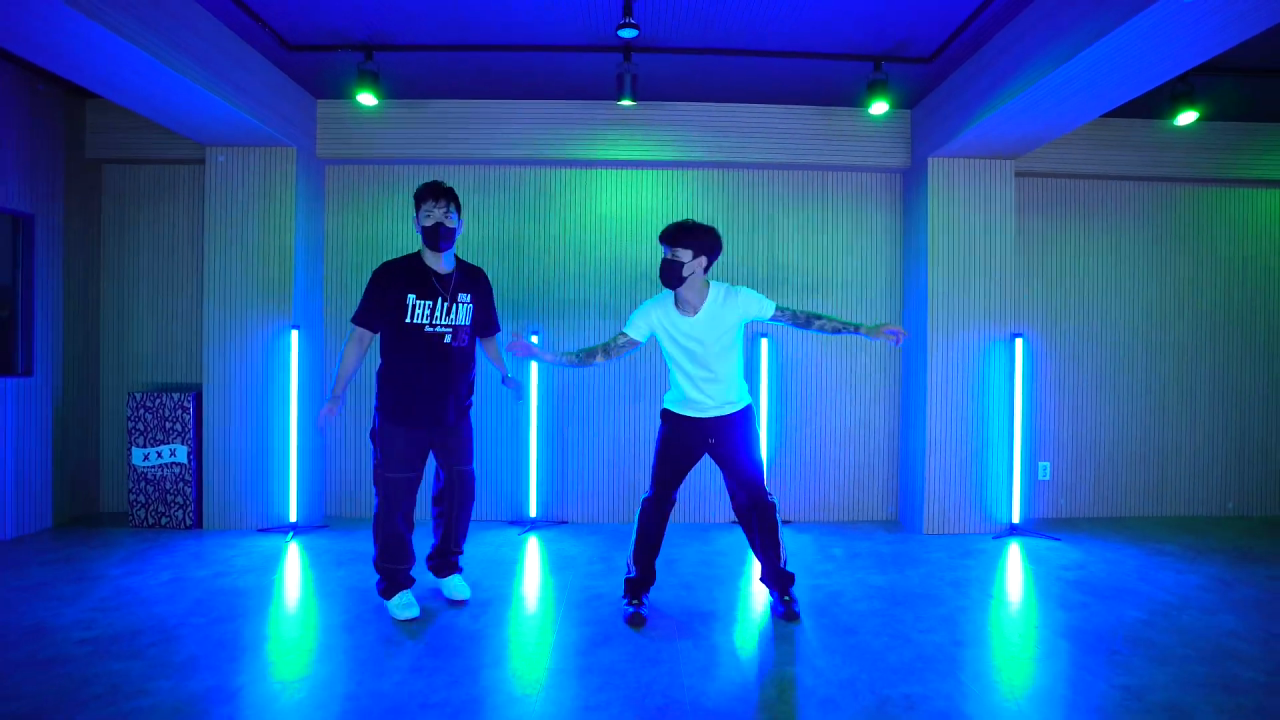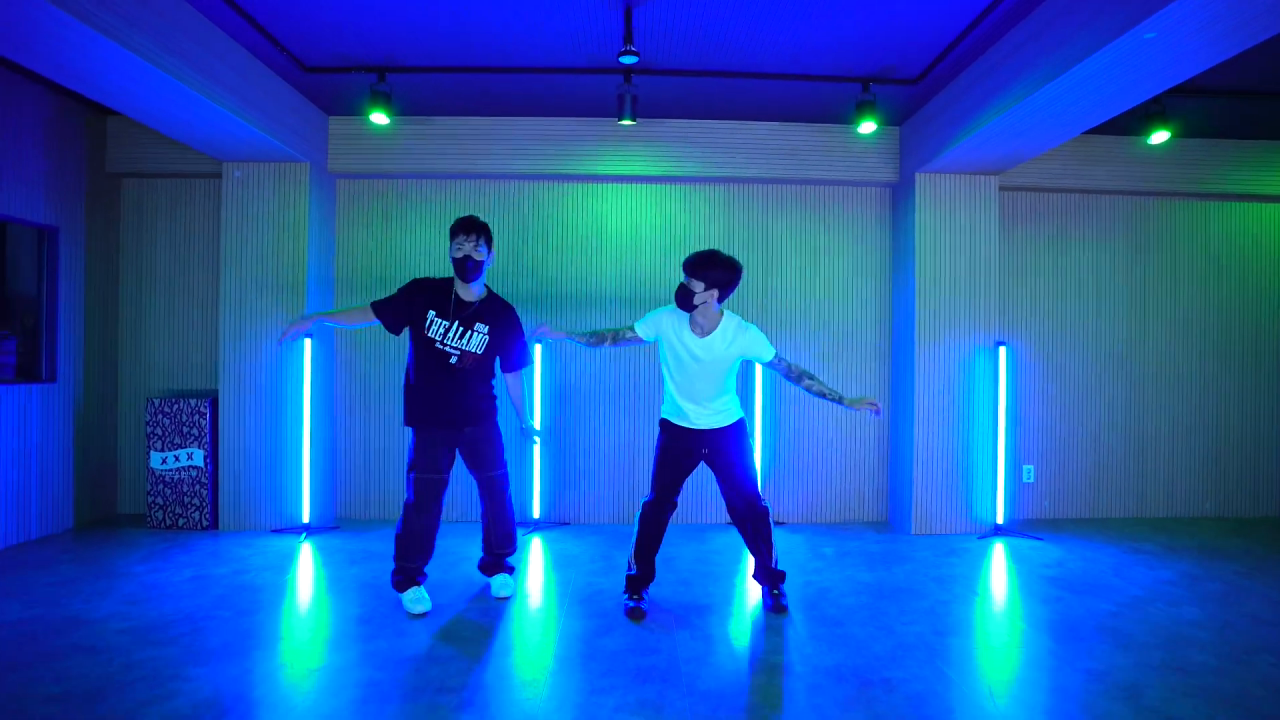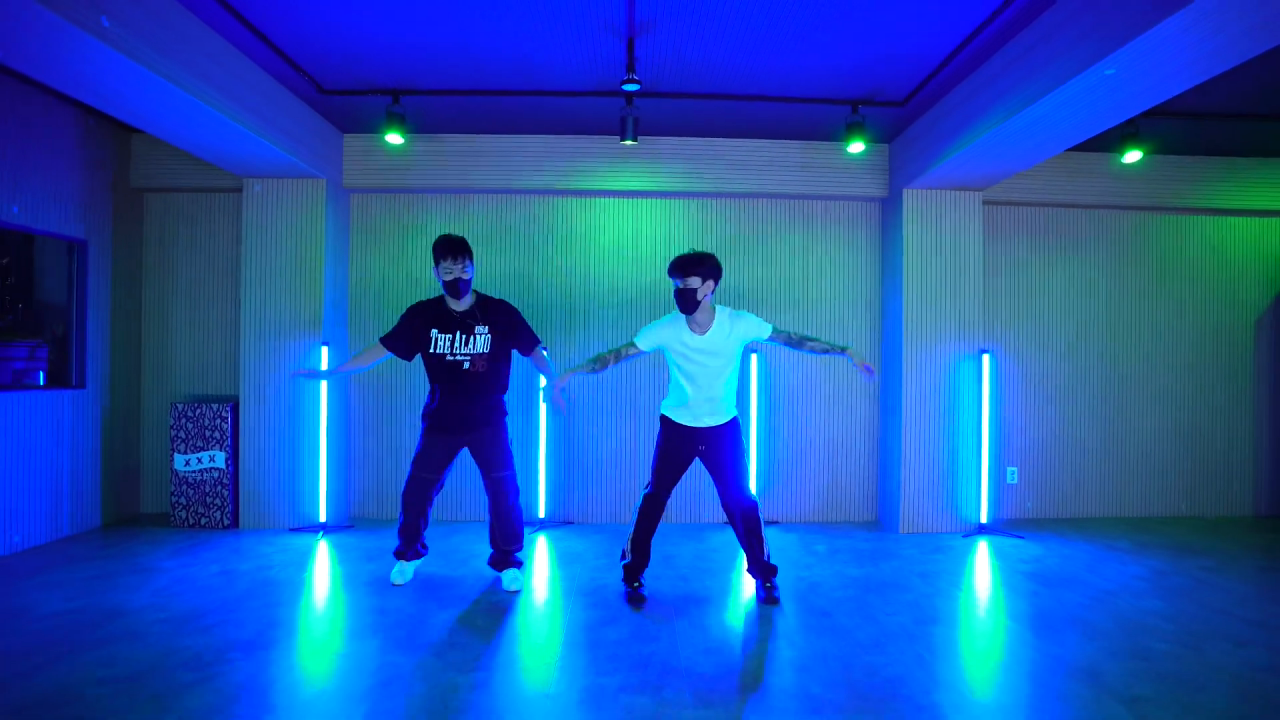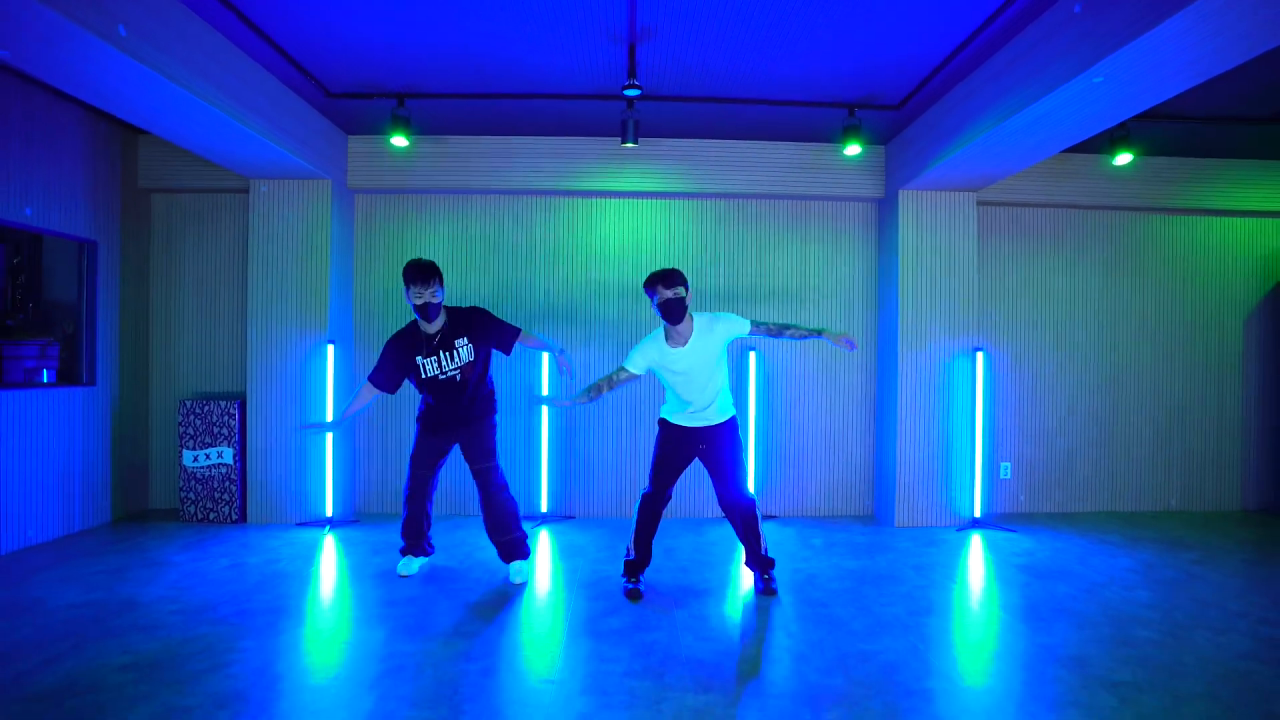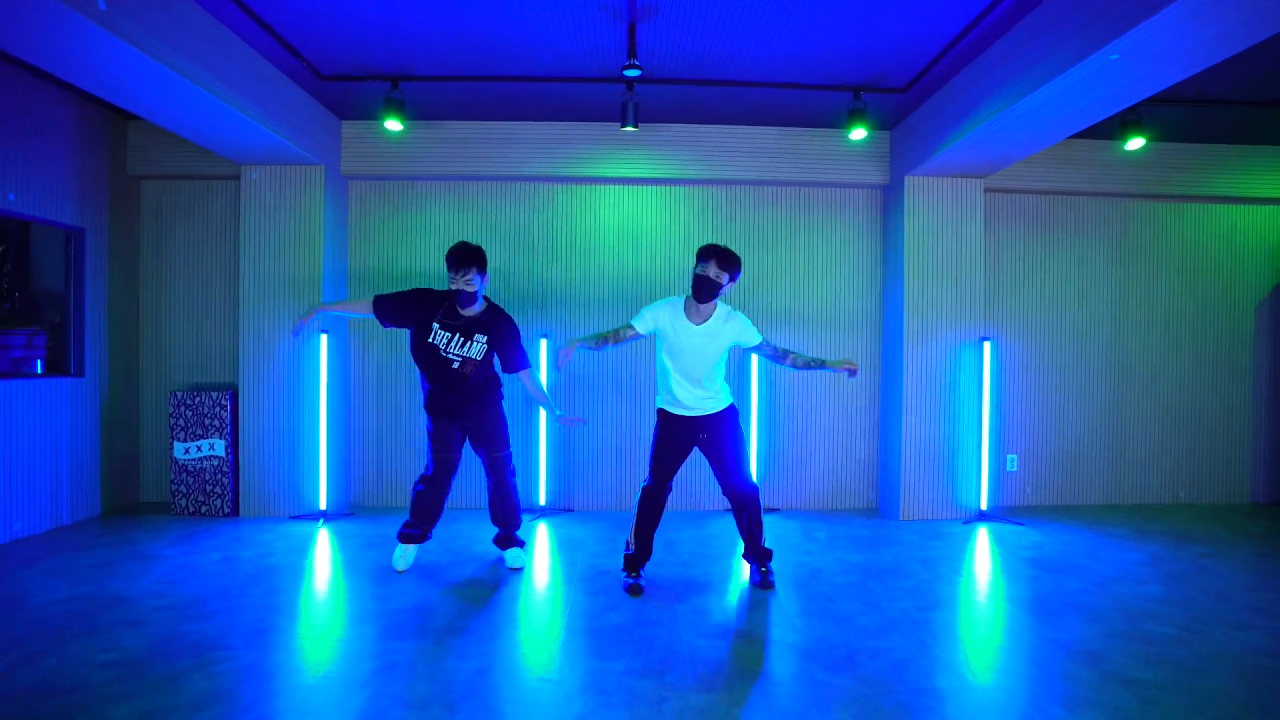
dt=0.3s
person 1, frame 1
left shoulder: (476, 282)
right shoulder: (392, 275)
left elbow: (487, 337)
right elbow: (361, 335)
left wrist: (507, 375)
right wrist: (337, 393)
left hip: (454, 410)
right hip: (400, 412)
left knee: (458, 490)
right knee: (396, 499)
left ankle: (444, 565)
right ankle: (395, 583)
person 1, frame 2
left shoulder: (503, 313)
right shoulder: (422, 293)
left elbow: (512, 372)
right elbow: (372, 314)
left wrist: (524, 420)
right wrist: (315, 319)
left hip: (479, 418)
right hip: (429, 418)
left knee: (496, 492)
right knee: (424, 499)
left ankle: (497, 566)
right ankle: (408, 578)
person 1, frame 3
left shoulder: (499, 312)
right shoulder: (420, 316)
left elbow: (533, 350)
right elbow: (381, 350)
left wrist: (554, 385)
right wrist: (334, 373)
left hip: (487, 419)
right hip: (441, 419)
left knee: (503, 490)
right knee: (418, 488)
left ankle: (507, 561)
right ankle: (408, 552)
person 1, frame 4
left shoulder: (473, 321)
right shoulder: (402, 344)
left elbow: (516, 336)
right elbow: (375, 386)
left wrist: (554, 350)
right wrist: (339, 420)
left hip: (477, 416)
right hip: (434, 421)
left knee: (490, 482)
right knee: (417, 485)
left ankle: (515, 553)
right ankle: (416, 549)
person 1, frame 5
left shoulder: (501, 325)
right shoulder: (425, 304)
left elbow: (523, 373)
right elbow: (372, 306)
left wrist: (551, 410)
right wrist: (320, 309)
left hip: (485, 405)
right hip: (442, 406)
left knee: (501, 469)
right knee: (441, 471)
left ankle: (509, 539)
right ankle: (411, 538)
person 2, frame 1
left shoulder: (737, 301)
right shoulder: (654, 312)
left elbow: (797, 319)
right elbow: (607, 350)
left wrist: (864, 330)
right wrist: (548, 356)
left hip: (733, 418)
right hip: (681, 419)
left knee: (754, 501)
right knee: (657, 501)
left ankle: (780, 586)
right ankle: (636, 590)
person 2, frame 2
left shoulder: (743, 335)
right shoulder: (664, 321)
left elbow: (790, 370)
right elbow: (615, 337)
left wrist: (845, 400)
right wrist: (563, 334)
left hip: (727, 430)
right hip: (677, 429)
left knee: (749, 507)
right knee: (658, 504)
left ankle: (770, 582)
right ankle: (636, 587)
person 2, frame 3
left shoulder: (740, 323)
right shoulder: (665, 330)
left elbow: (792, 338)
right elbow: (619, 355)
left wrist: (845, 351)
right wrist: (575, 371)
left hip: (722, 428)
right hip: (677, 427)
left knee: (740, 501)
right knee: (654, 496)
left ankle: (764, 574)
right ankle: (632, 574)
person 2, frame 4
left shoulder: (719, 325)
right shoulder: (651, 348)
left elbow: (770, 329)
right elbow: (611, 382)
left wrist: (824, 334)
right wrist: (568, 401)
left hip: (720, 427)
right hip: (676, 428)
left knee: (737, 498)
right knee: (654, 497)
left ankle: (762, 568)
right ankle: (633, 571)
person 2, frame 5
left shoulder: (735, 323)
right shoulder: (662, 312)
left elbow: (777, 355)
right elbow: (617, 335)
left wrist: (829, 365)
right wrist: (577, 344)
left hip: (719, 416)
right hip: (673, 417)
left knee: (742, 487)
right knee: (655, 488)
left ankle: (759, 560)
right ankle: (633, 565)
